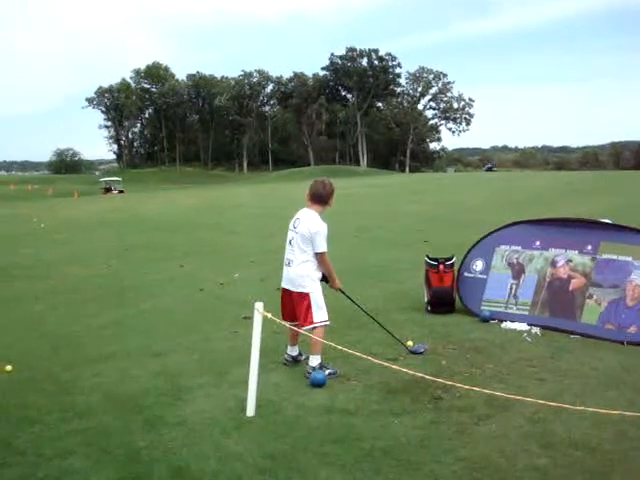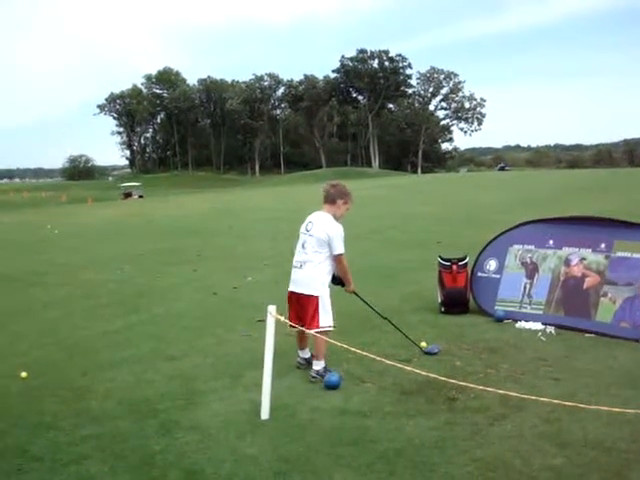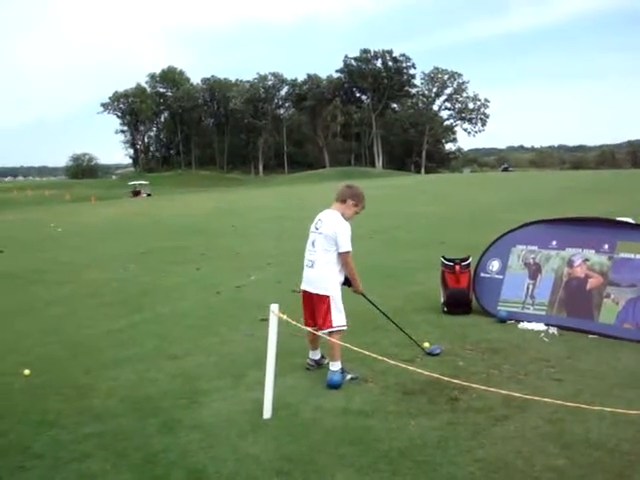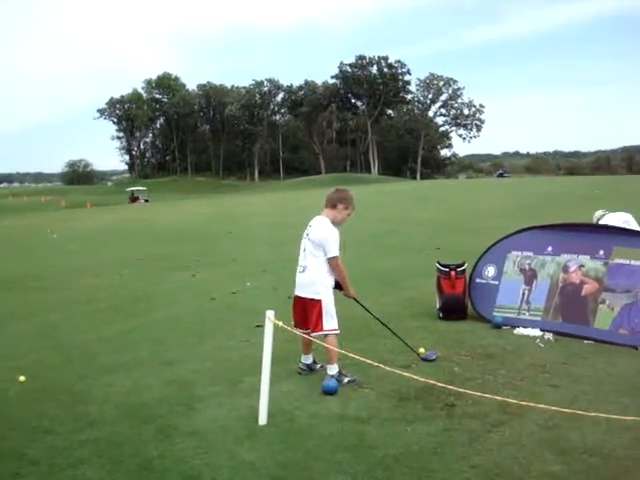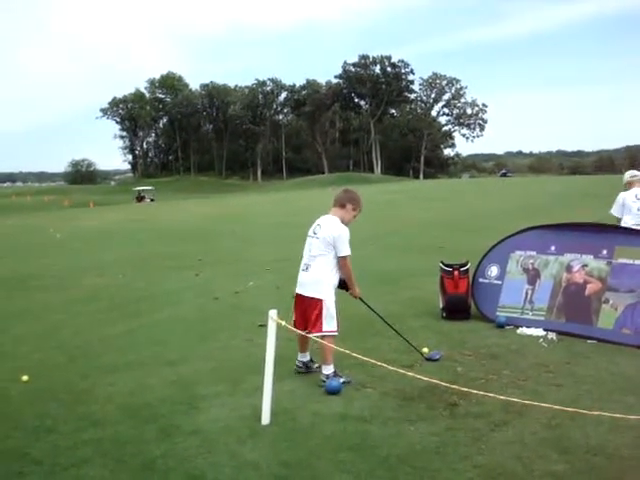
dt=1s
person 1, frame 1
left shoulder: (298, 216)
right shoulder: (318, 225)
right elbow: (322, 258)
left wrist: (326, 275)
right wrist: (333, 279)
left hip: (290, 277)
right hip: (306, 280)
left knee: (294, 319)
right knee: (318, 322)
left ankle: (292, 353)
right ankle: (315, 365)
person 1, frame 2
left shoulder: (310, 219)
right shoulder: (334, 227)
right elbow: (339, 260)
left wrist: (336, 275)
right wrist: (349, 283)
left hip: (297, 280)
right hip: (315, 284)
left knee: (301, 323)
right knee: (321, 327)
left ankle: (304, 356)
right ankle: (318, 368)
person 1, frame 3
left shoulder: (320, 217)
right shoulder: (341, 225)
right elbow: (346, 259)
left wrist: (345, 276)
right wrist: (356, 283)
left hip: (309, 280)
right hip: (326, 284)
left knee: (313, 323)
right knee: (335, 327)
left ankle: (314, 357)
right ankle: (335, 370)
person 1, frame 4
left shoulder: (313, 223)
right shoulder: (329, 230)
right elbow: (335, 265)
left wrist: (339, 283)
right wrist: (347, 288)
left hip: (303, 285)
right hip: (318, 288)
left knee: (307, 327)
right knee: (329, 330)
left ankle: (306, 362)
right ankle: (333, 372)
person 1, frame 5
left shoulder: (318, 223)
right shoulder: (340, 229)
right elbow: (344, 264)
left wrist: (343, 282)
right wrist: (353, 287)
left hip: (304, 283)
right hip: (321, 287)
left knee: (304, 326)
right knee: (327, 330)
left ankle: (302, 361)
right ankle: (328, 372)
